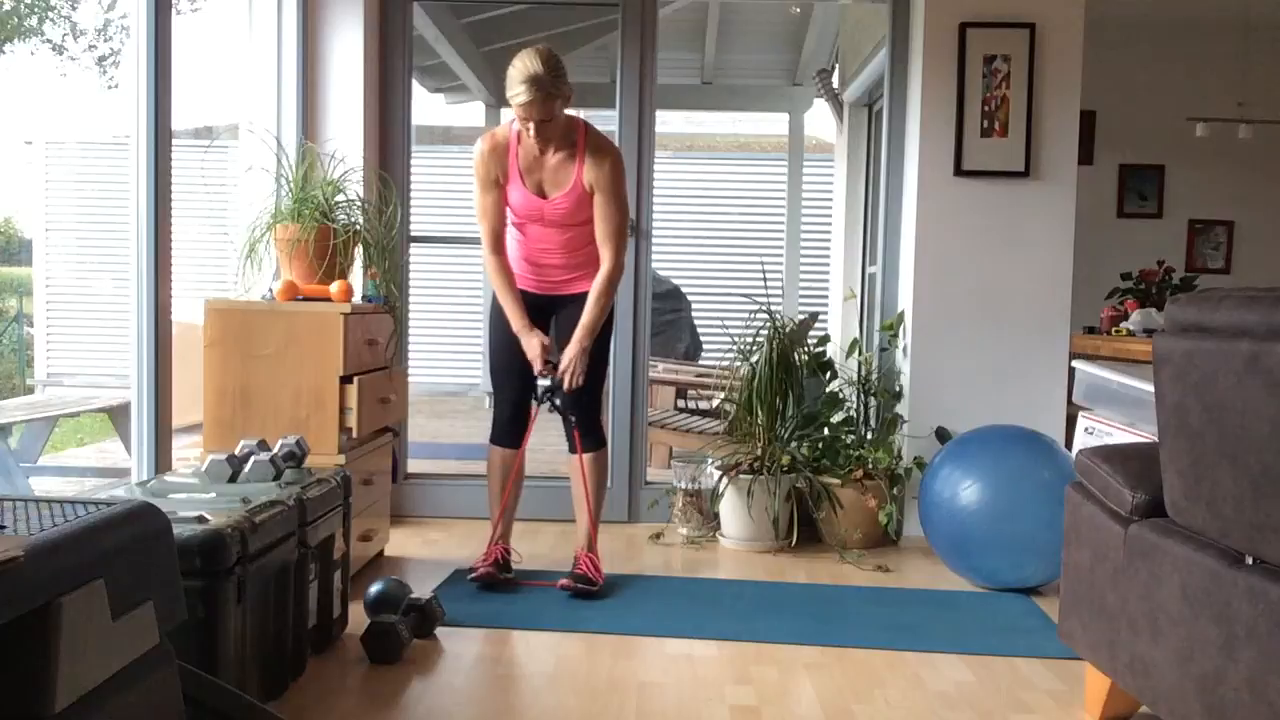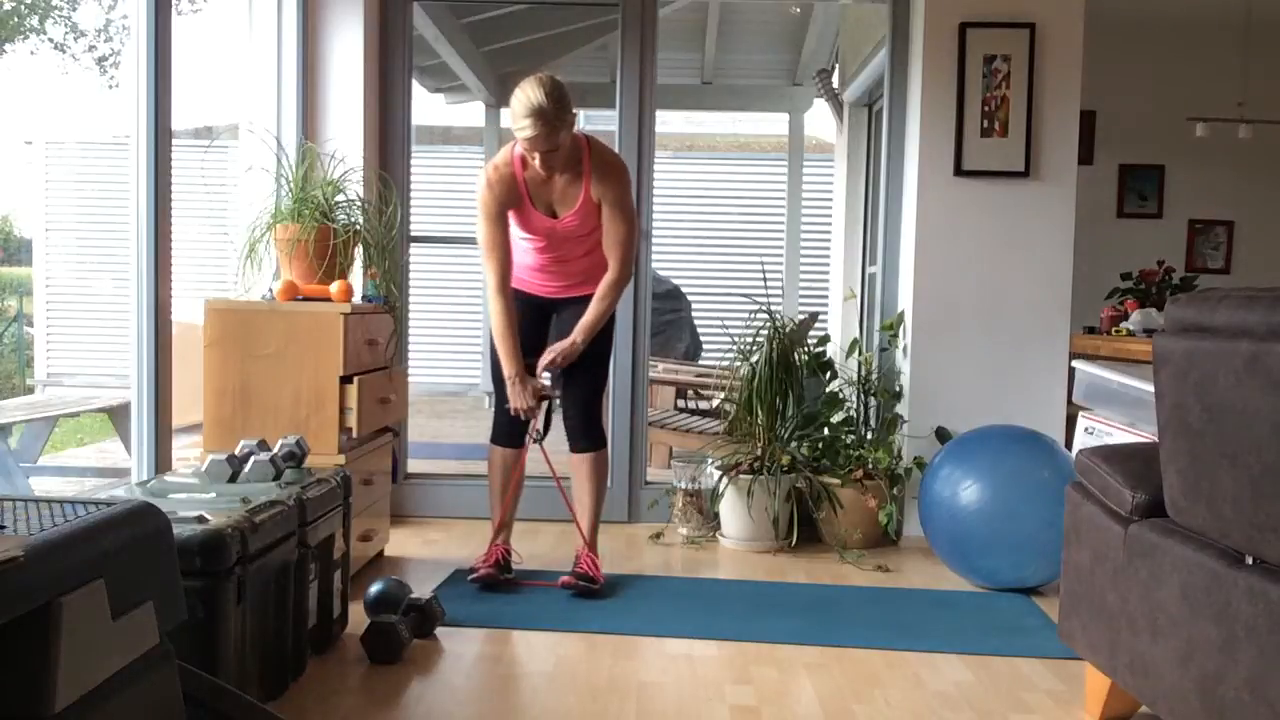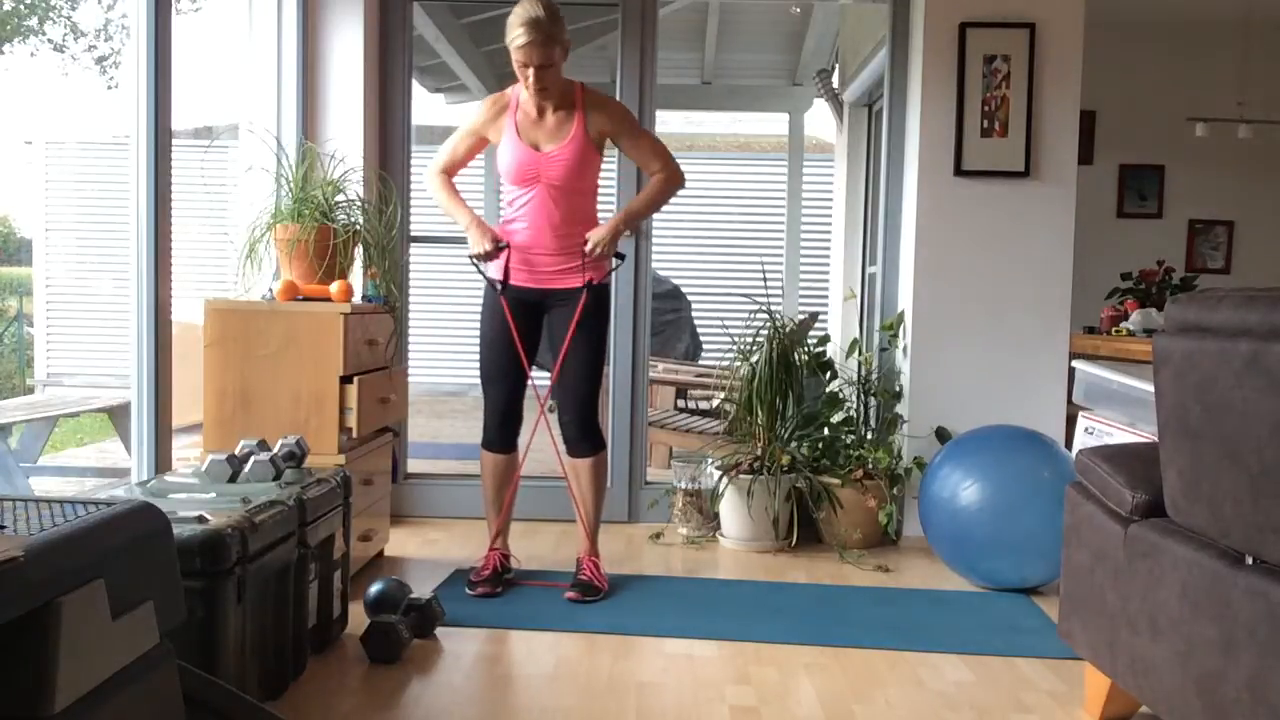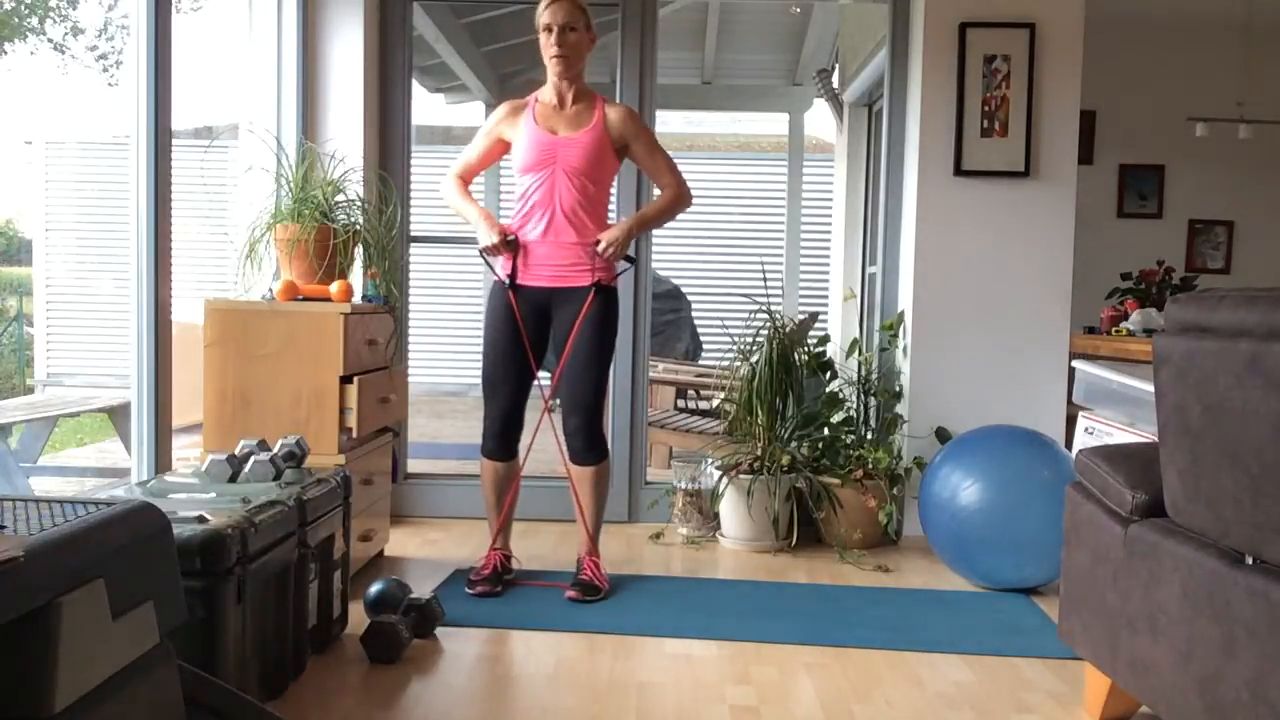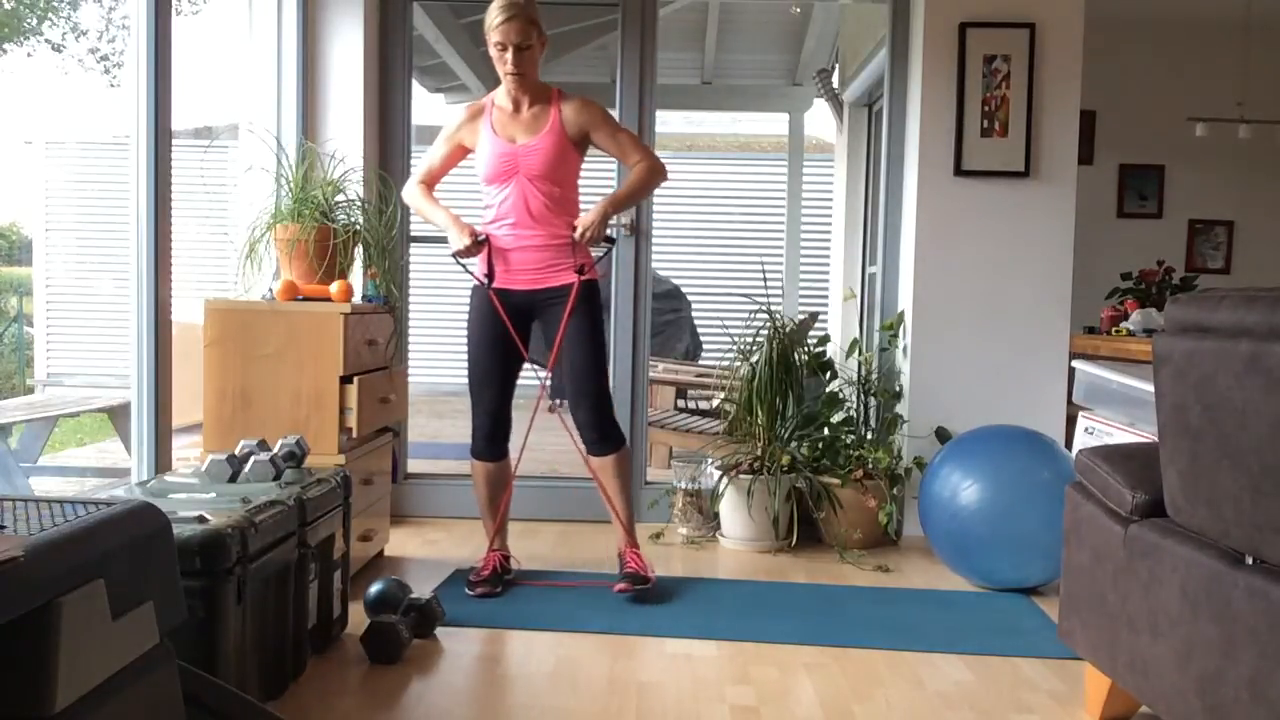
dt=1s
person 1, frame 1
left shoulder: (600, 157)
right shoulder: (493, 150)
left elbow: (612, 260)
right elbow: (492, 248)
left wrist: (582, 342)
right wrist: (525, 329)
left hip: (582, 294)
right hip: (517, 292)
left knee: (582, 416)
right knee: (508, 415)
left ankle: (587, 552)
right ankle: (498, 546)
person 1, frame 2
left shoulder: (606, 169)
right shoulder: (499, 175)
left elbow: (620, 267)
right elbow: (496, 284)
left wrist: (577, 341)
right wrist: (514, 374)
left hip: (586, 296)
right hip: (522, 293)
left knee: (582, 418)
right knee: (509, 414)
left ankle: (588, 552)
right ankle: (499, 547)
person 1, frame 3
left shoulder: (597, 111)
right shoulder: (494, 112)
left elbow: (668, 174)
right elbow: (438, 173)
left wrist: (617, 225)
right wrist: (474, 225)
left hip: (580, 285)
right hip: (510, 282)
left knee: (578, 420)
right knee: (499, 416)
left ankle: (589, 556)
right ankle: (497, 551)
person 1, frame 4
left shoulder: (616, 119)
right shoulder: (512, 115)
left elbow: (677, 192)
right elbow: (454, 179)
left wrist: (631, 226)
right wrist: (483, 220)
left hip: (587, 287)
right hip: (518, 283)
left knee: (582, 422)
right knee: (500, 418)
left ankle: (590, 555)
right ankle: (498, 551)
person 1, frame 5
left shoulder: (573, 112)
right shoulder: (473, 121)
left elbow: (650, 166)
right elbow: (415, 186)
left wrist: (605, 208)
right wrist: (451, 224)
left hip: (567, 283)
right hip: (498, 286)
left knee: (594, 414)
right knee: (488, 422)
left ankle: (629, 548)
right ankle: (496, 551)
